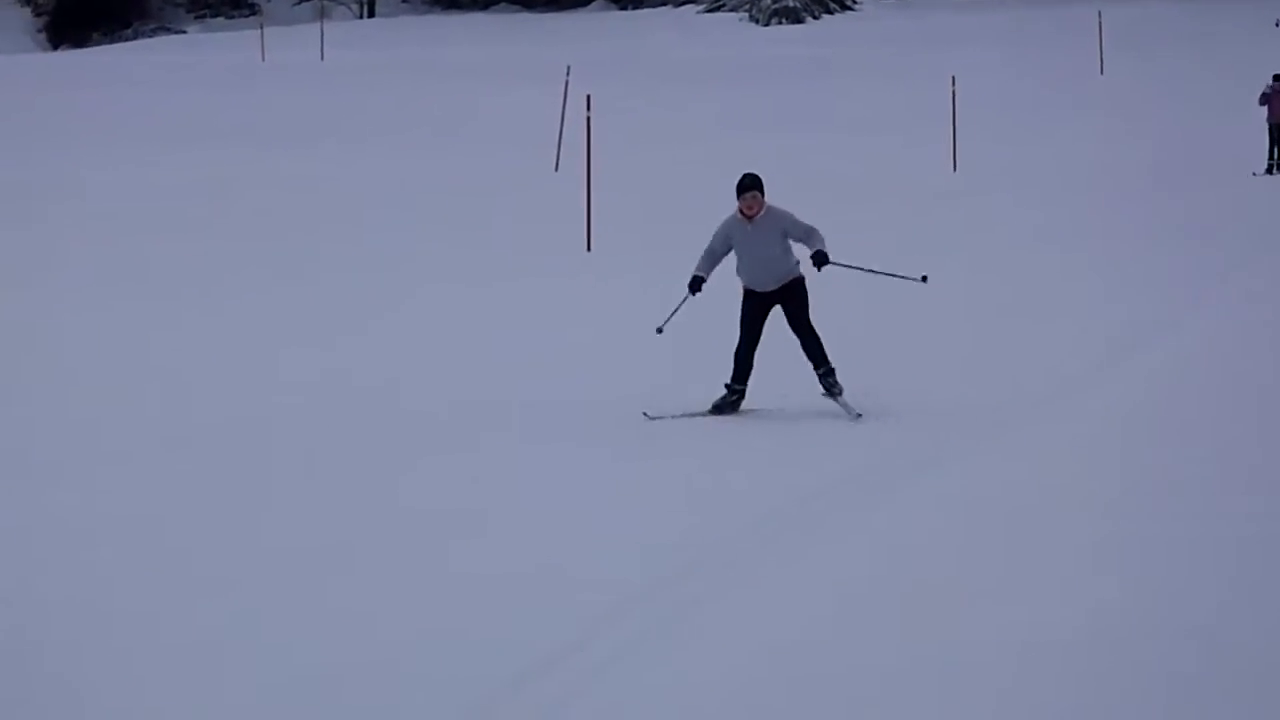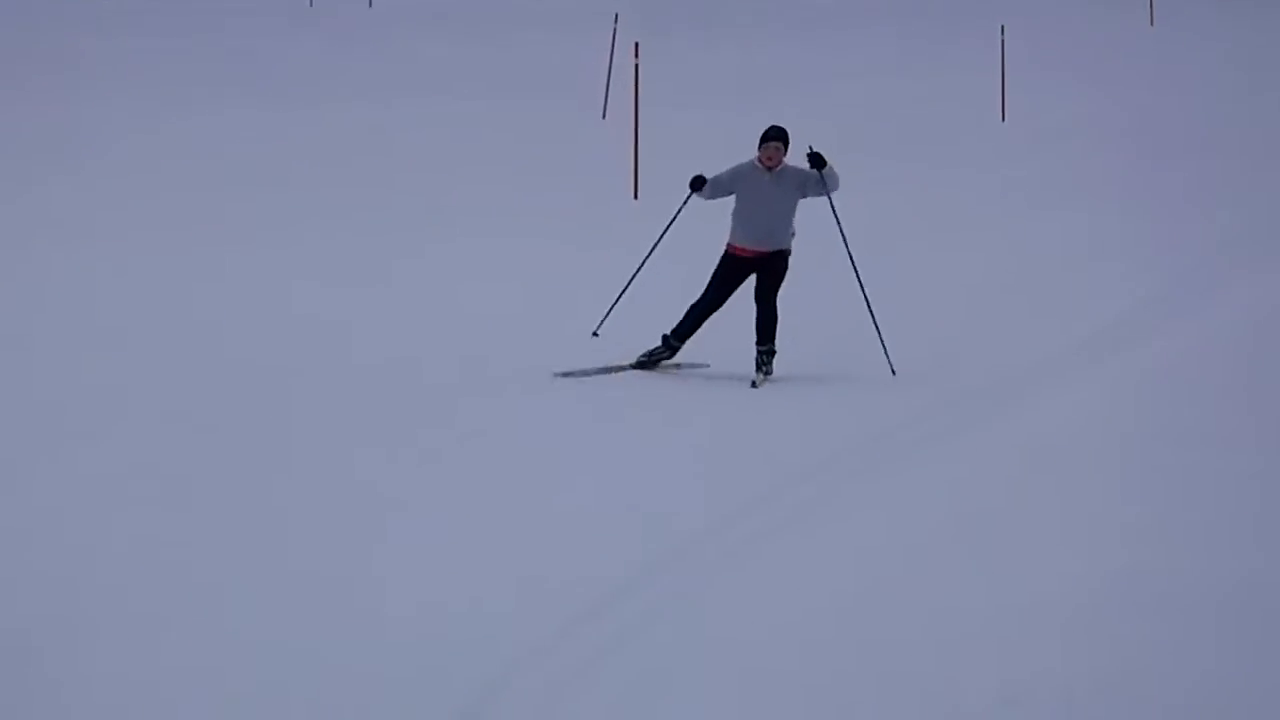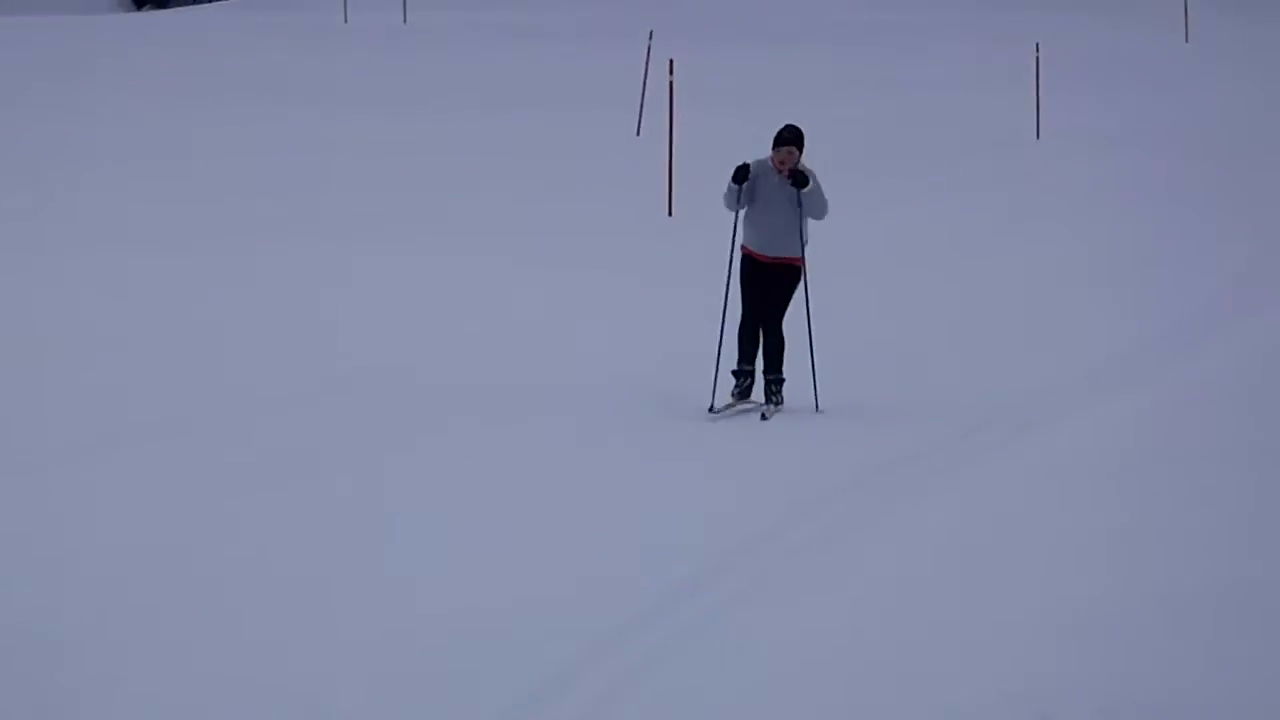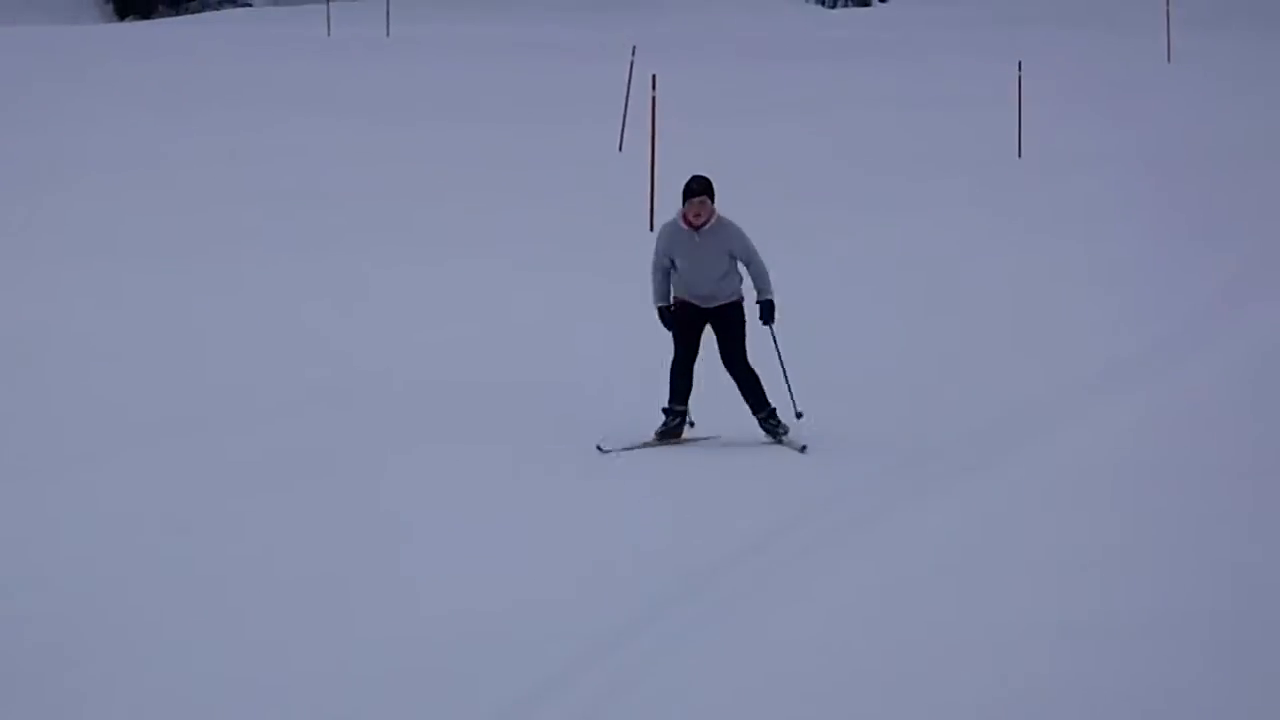
dt=0.4s
person 1, frame 1
left shoulder: (778, 217)
right shoulder: (731, 225)
left elbow: (810, 233)
right elbow: (713, 252)
left wrist: (819, 250)
right wrist: (700, 274)
left hip: (789, 282)
right hip: (754, 291)
left knee: (802, 326)
right knee: (747, 342)
left ankle: (825, 374)
right ankle: (736, 392)
person 1, frame 2
left shoulder: (795, 177)
right shoulder: (741, 172)
left elbow: (829, 185)
right elbow: (714, 188)
left wrist: (822, 167)
right wrist: (700, 184)
left hip: (775, 254)
right hip: (739, 251)
left knee: (765, 298)
right knee: (709, 301)
left ankle: (765, 355)
right ankle: (671, 345)
person 1, frame 3
left shoulder: (806, 177)
right shoulder: (757, 169)
left elbow: (818, 212)
right elbow: (733, 204)
left wrist: (804, 185)
right wrist: (737, 181)
left hip: (788, 262)
right hip: (753, 257)
left knee: (771, 321)
right knee: (750, 316)
left ankle: (773, 381)
right ankle: (744, 376)
person 1, frame 4
left shoulder: (729, 230)
right shoulder: (670, 232)
left elbow: (753, 262)
right elbow: (660, 267)
left wrist: (765, 298)
right wrist: (662, 304)
left hip: (727, 305)
right hip: (687, 304)
left knee: (735, 361)
right knee: (684, 356)
right ankle: (676, 416)
